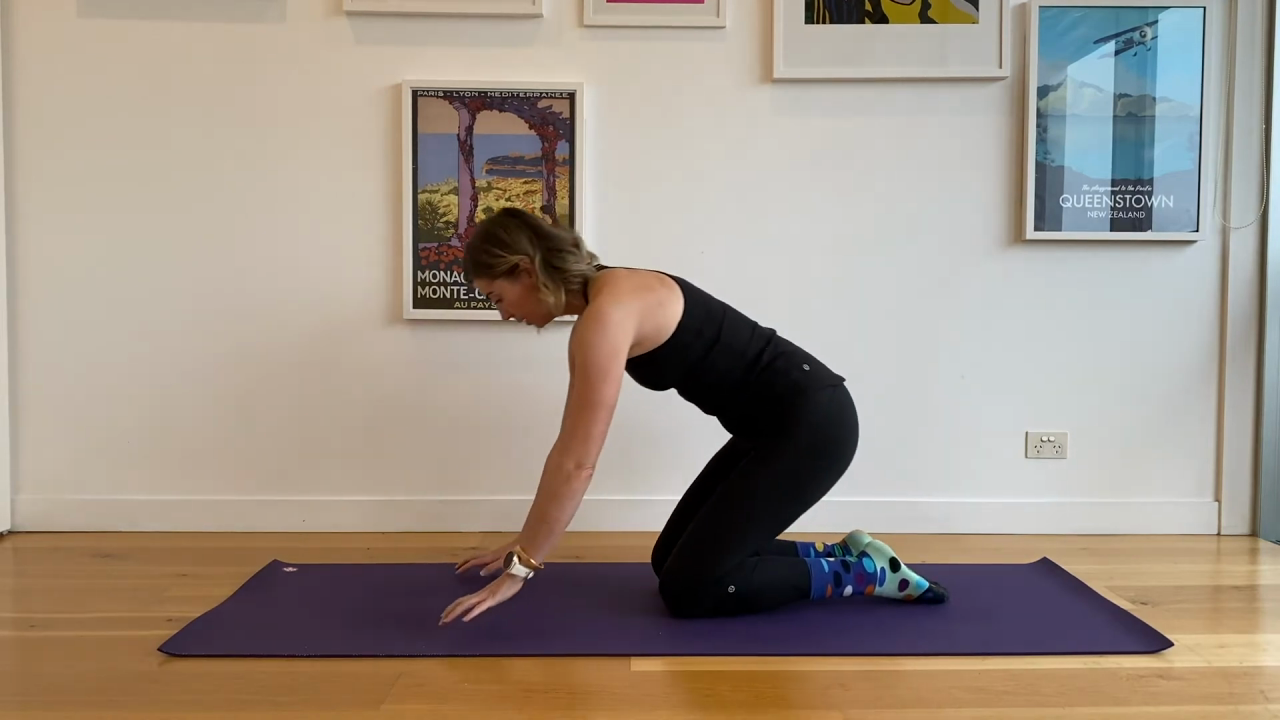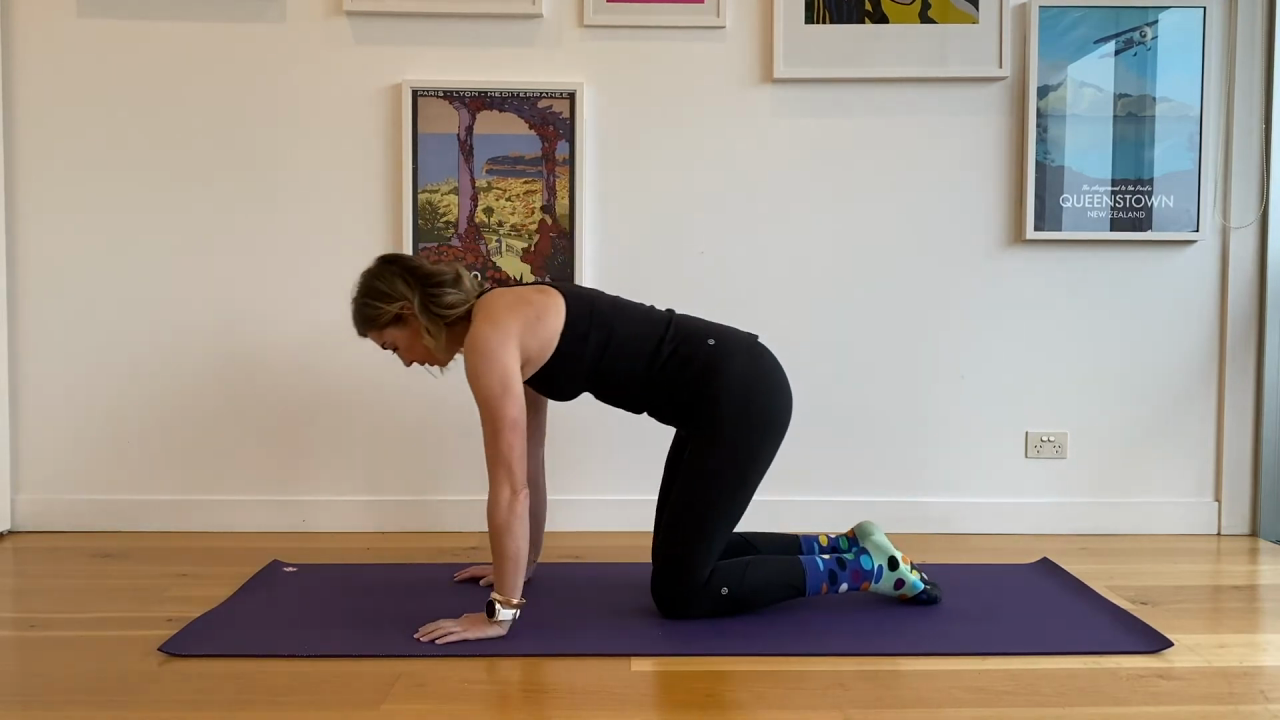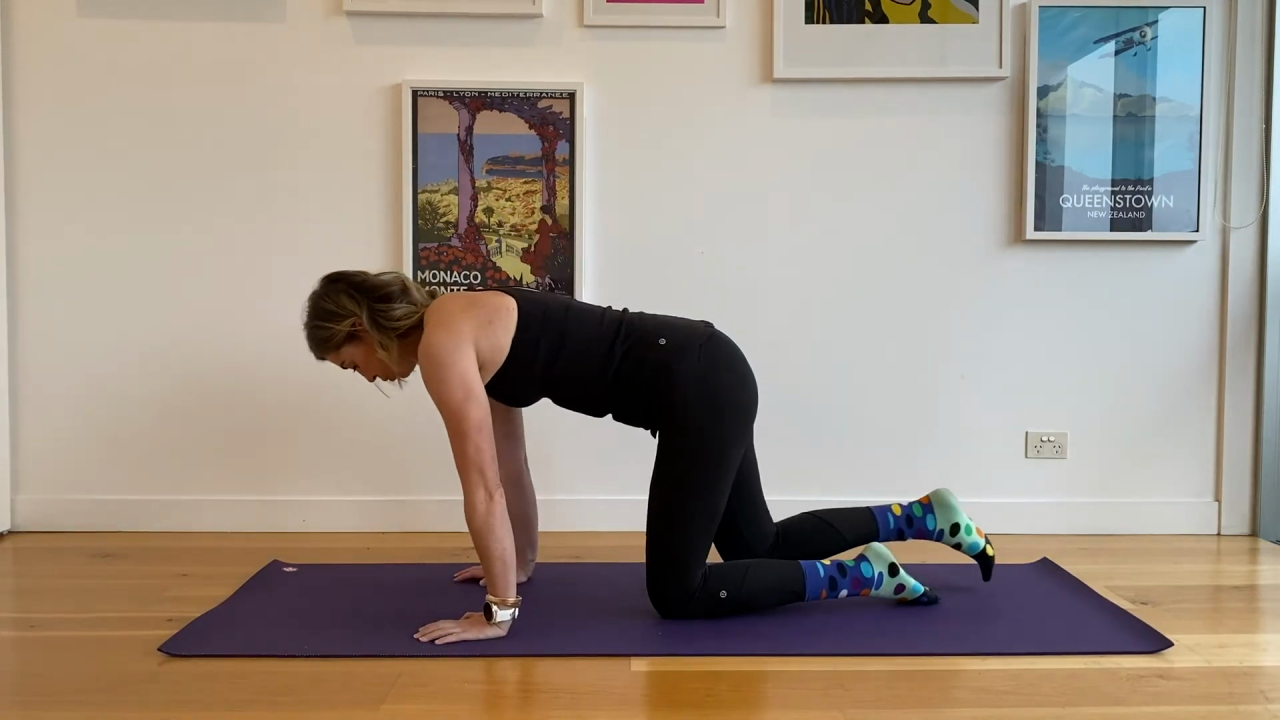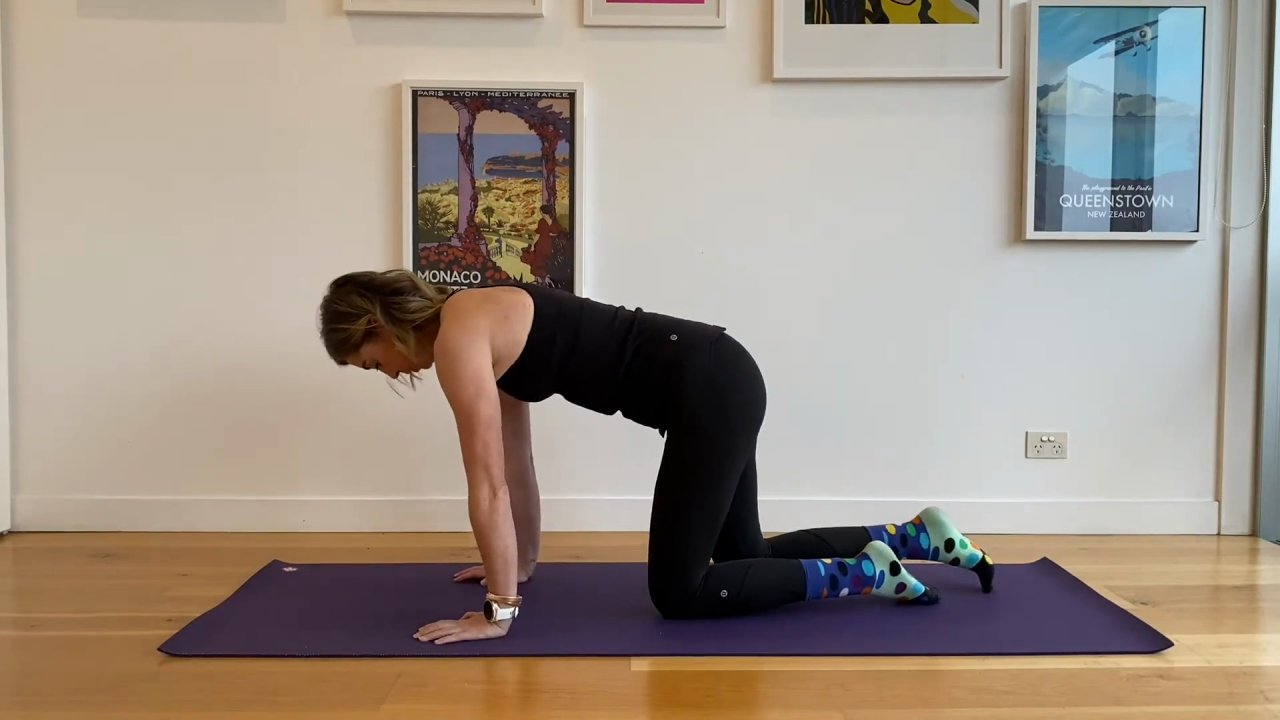
dt=0.5s
person 1, frame 1
left shoulder: (609, 312)
right shoulder: (599, 308)
left elbow: (579, 464)
right elbow: (570, 448)
left wrist: (518, 568)
right wrist: (523, 545)
left hip: (813, 420)
right hip: (775, 421)
left knee: (690, 587)
right knee: (672, 559)
left ankle: (860, 573)
right ankle: (839, 553)
person 1, frame 2
left shoulder: (488, 337)
right shoulder: (508, 323)
left elbow: (511, 488)
right elbow: (527, 470)
left wrist: (502, 609)
right wrist: (522, 562)
left hip: (741, 395)
right hip: (729, 387)
left knee: (680, 593)
right knee: (687, 555)
left ankle: (856, 569)
right ankle: (841, 545)
person 1, frame 3
left shoulder: (440, 344)
right shoulder: (470, 332)
left elbow: (483, 492)
right elbow: (508, 469)
left wrist: (499, 610)
right wrist: (520, 564)
left hip: (700, 387)
right hip: (706, 375)
left knee: (677, 592)
right knee: (755, 545)
left ankle: (862, 576)
right ankle: (923, 515)
person 1, frame 4
left shoulder: (457, 340)
right shoulder: (484, 329)
left elbow: (490, 487)
right elbow: (515, 465)
left wrist: (499, 608)
right wrist: (521, 563)
left hip: (709, 389)
right hip: (715, 381)
left knee: (679, 592)
right knee: (740, 558)
left ankle: (861, 572)
right ankle: (914, 538)
